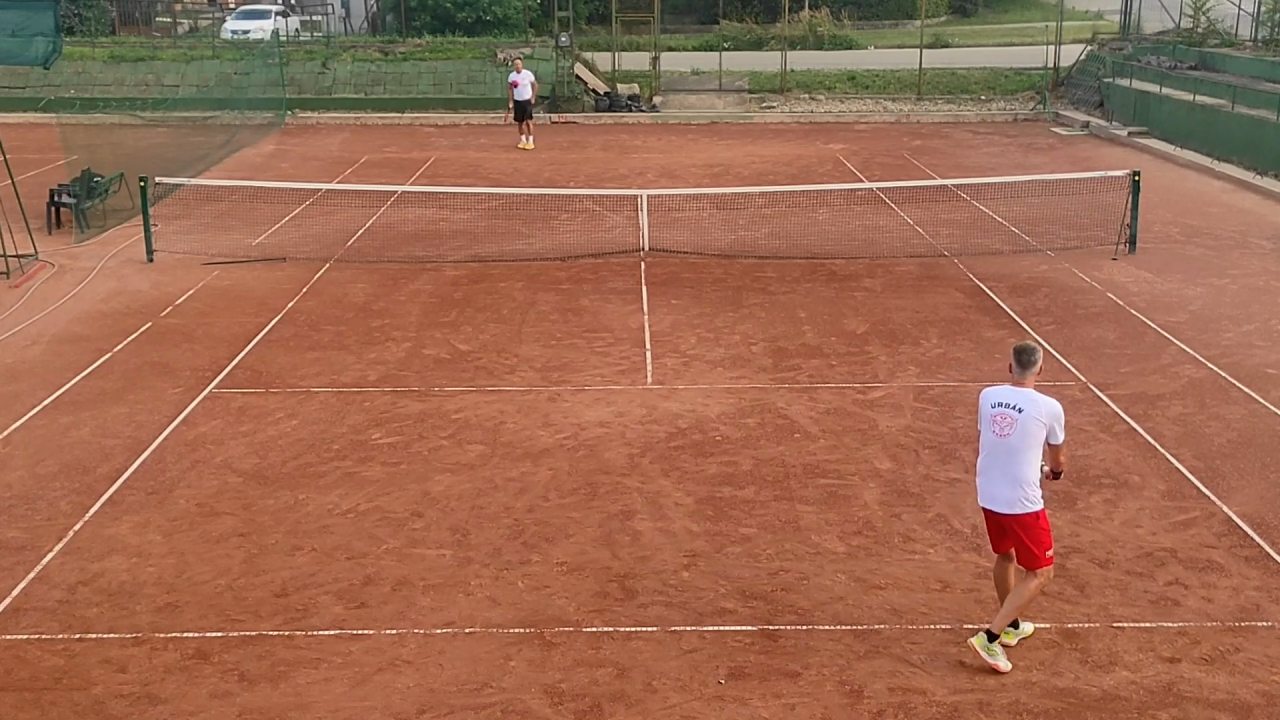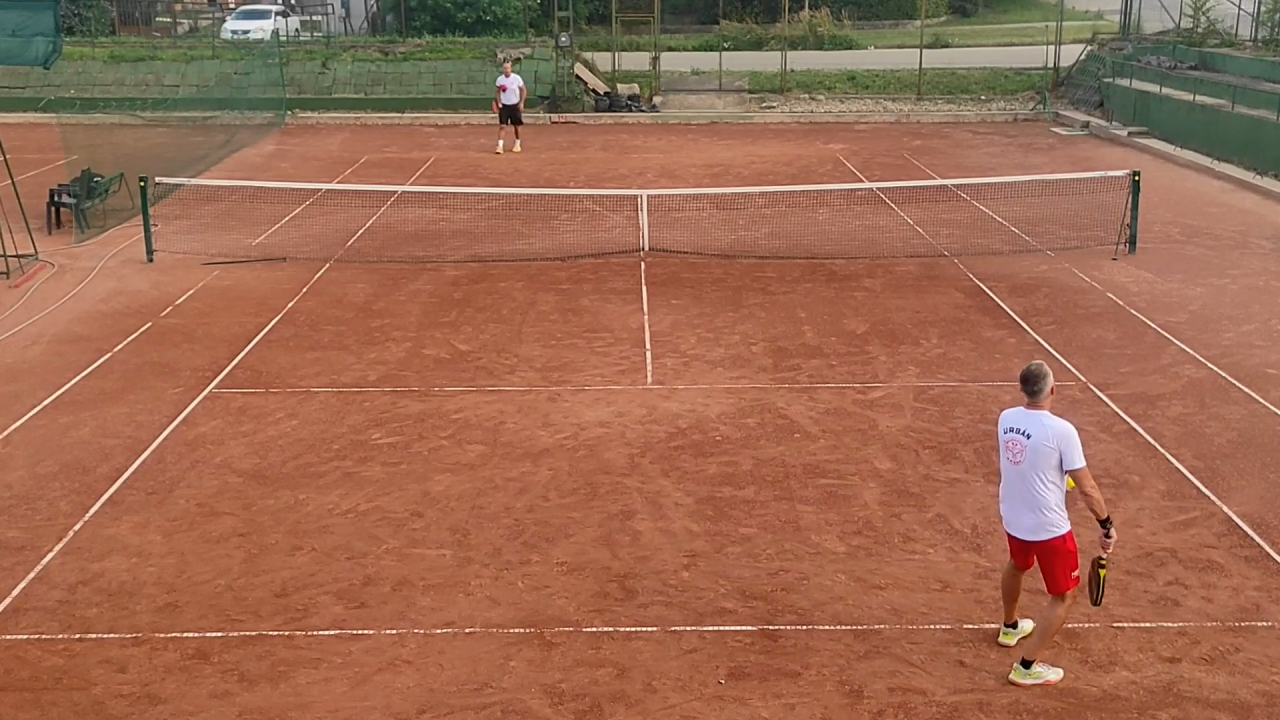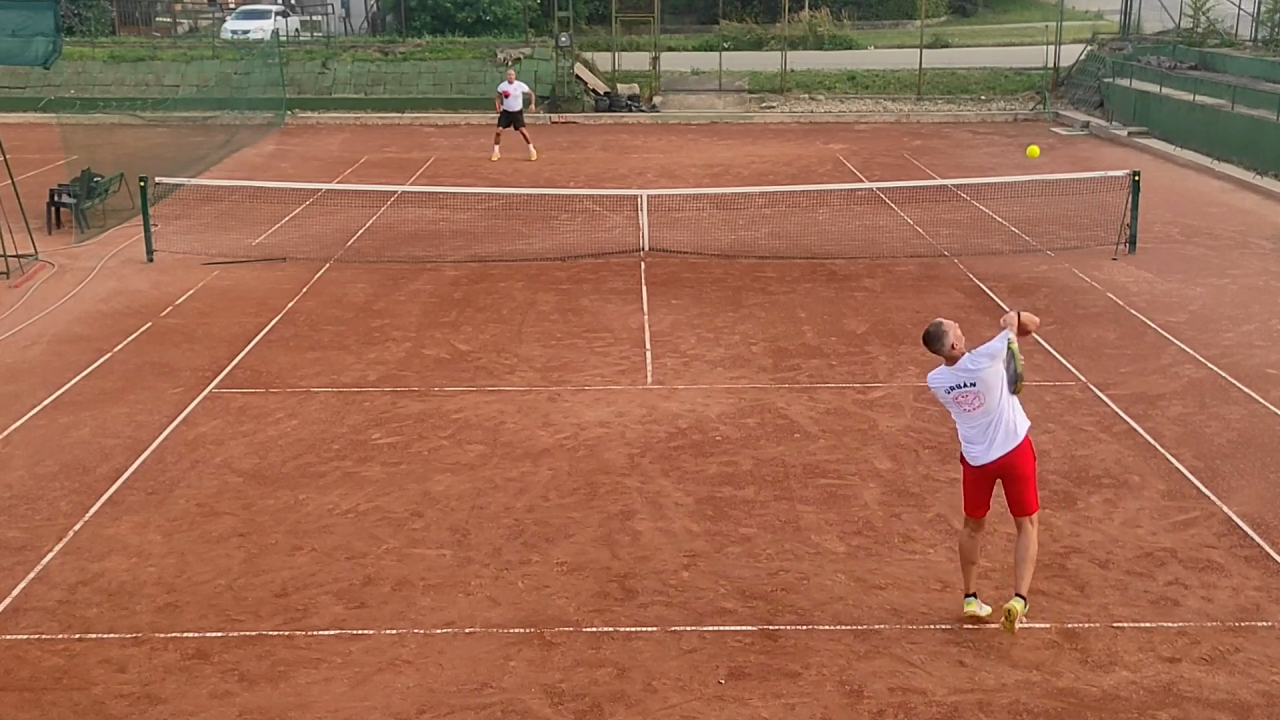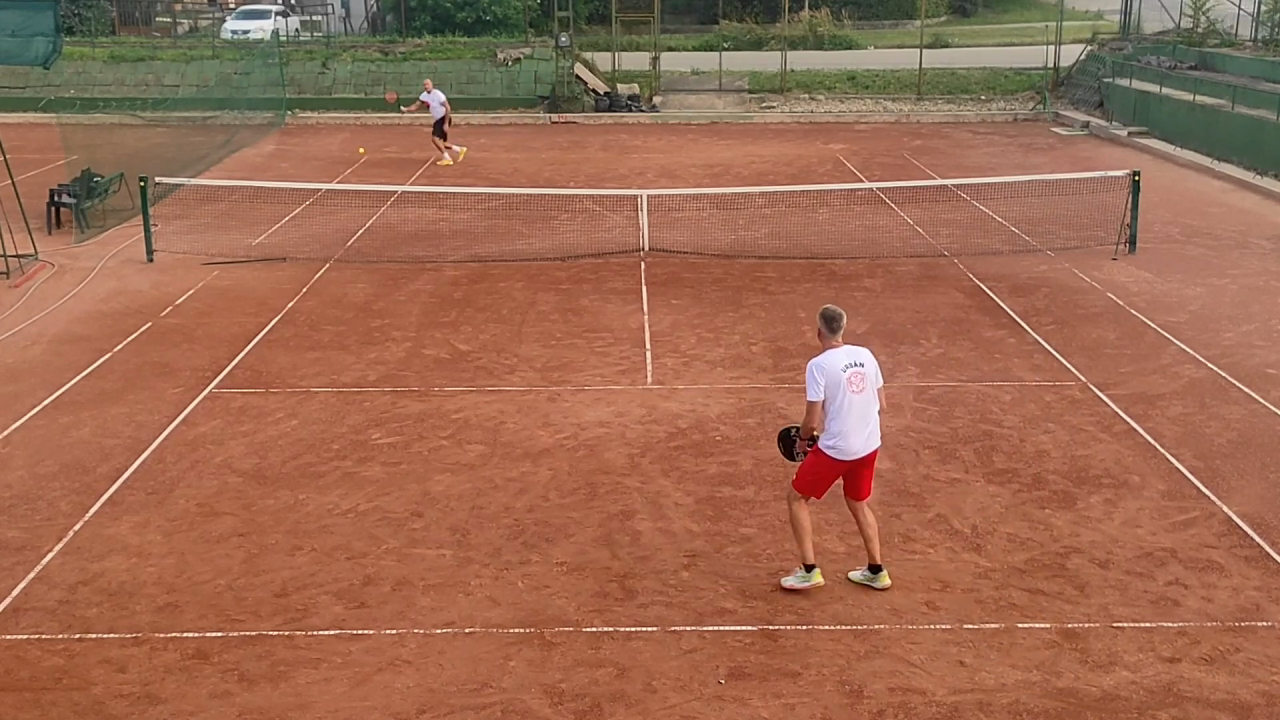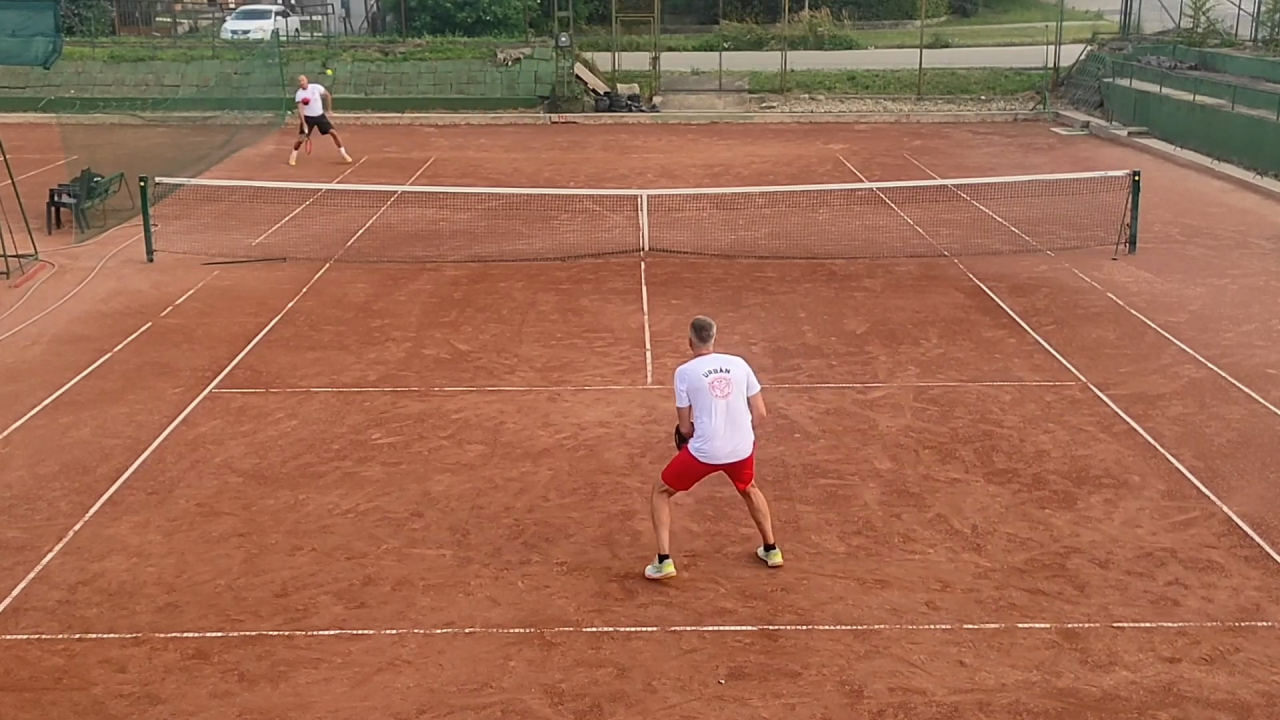
dt=1s
person 1, frame 1
left shoulder: (987, 397)
right shoulder: (1049, 407)
right elbow: (1057, 458)
right wrist: (1054, 472)
left hip: (989, 496)
right hip: (1023, 503)
left knee: (1005, 556)
right knee: (1040, 573)
left ankle: (1011, 624)
right ankle: (990, 637)
person 1, frame 2
left shoulder: (1007, 419)
right shoulder: (1062, 432)
right elbow: (1086, 487)
right wrist: (1107, 525)
left hip: (1012, 521)
right hip: (1049, 528)
left knee: (1016, 566)
right knee: (1064, 596)
left ankle: (1010, 627)
right ankle: (1026, 667)
person 1, frame 3
left shoulder: (934, 378)
right shoulder: (982, 360)
right elbow: (1029, 324)
left hip: (975, 460)
right hip: (1012, 452)
left knee: (973, 525)
right knee: (1026, 526)
left ankle: (970, 598)
right ankle: (1019, 600)
person 1, frame 4
left shoulder: (818, 365)
right shoulder: (866, 355)
left elbow: (813, 420)
right elbow: (880, 403)
left wrist: (803, 438)
left hip: (834, 450)
right hip: (868, 446)
left knee: (796, 499)
right knee: (858, 504)
left ankle: (809, 570)
right ankle: (875, 571)
person 1, frame 5
left shoulder: (684, 372)
right shoulder: (738, 364)
left elbow: (684, 426)
right elbow: (760, 413)
left hip: (704, 452)
right hip: (741, 449)
left knee: (660, 492)
right knee: (749, 489)
left ankle: (663, 561)
right ankle: (771, 550)
